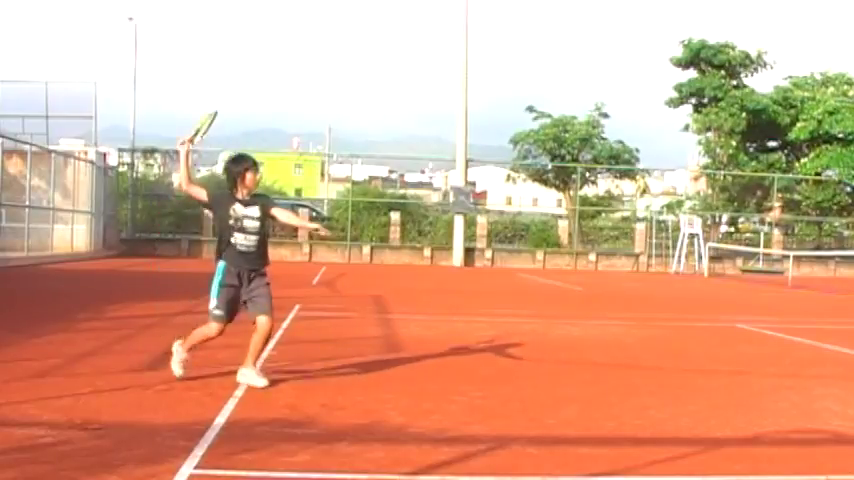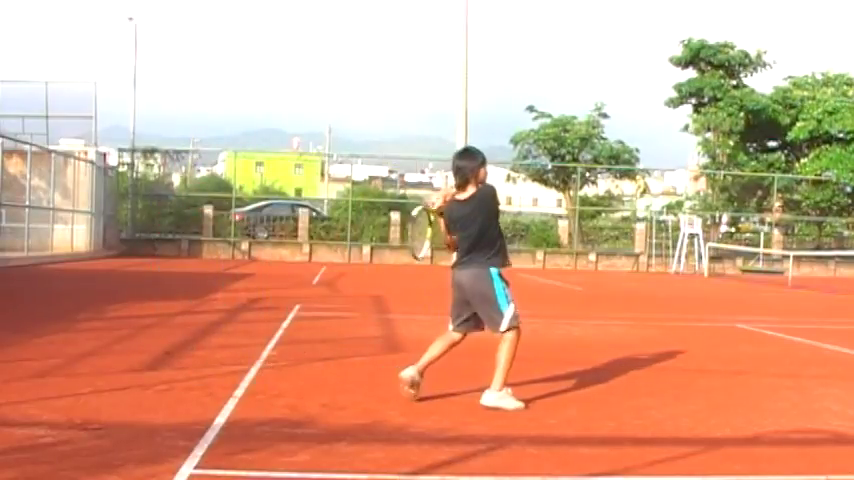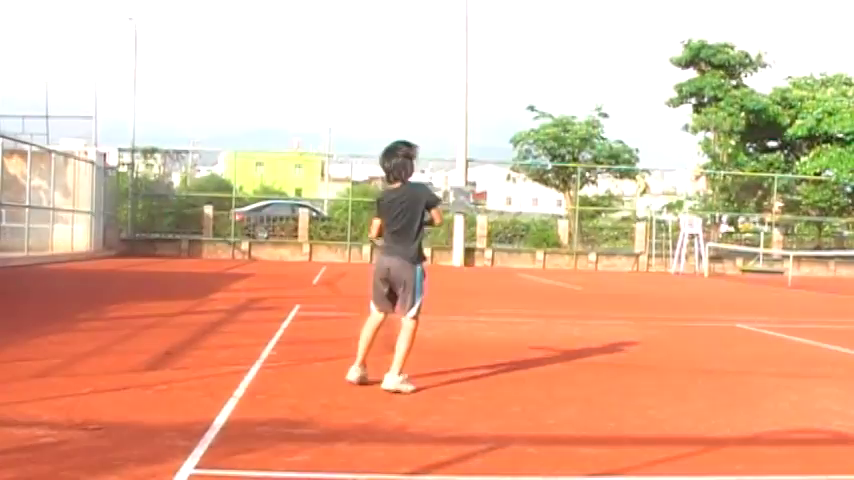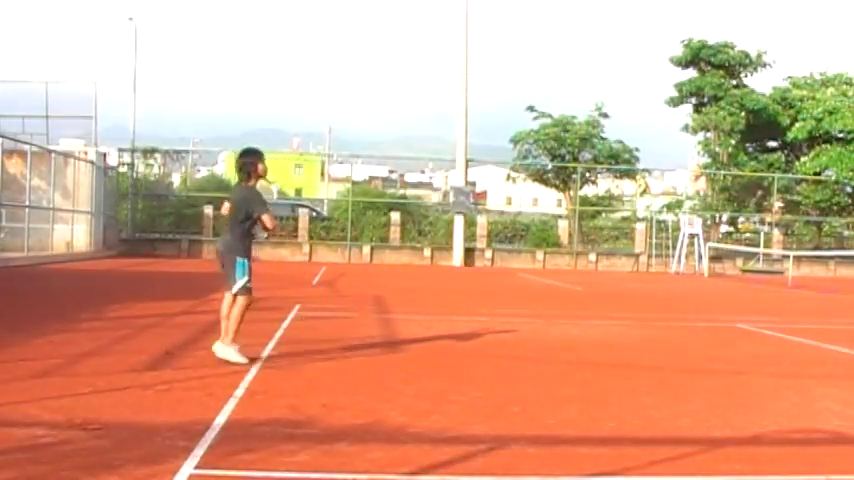
dt=1s
person 1, frame 1
left shoulder: (262, 201)
right shoulder: (222, 199)
left elbow: (283, 215)
right elbow: (186, 186)
left wrist: (311, 225)
right wrist: (184, 155)
left hip: (256, 274)
right hip: (228, 272)
left knee: (265, 324)
right knee: (216, 328)
left ankle: (248, 368)
right ankle: (183, 347)
person 1, frame 2
left shoulder: (450, 209)
right shoulder: (488, 193)
left wrist: (440, 215)
right wrist: (448, 196)
left hip: (461, 274)
right hip: (486, 274)
left knee: (455, 334)
right knee: (511, 332)
left ankle: (415, 371)
right ankle: (496, 391)
person 1, frame 3
left shoulder: (383, 196)
right shoulder: (420, 191)
left elbow: (374, 233)
right elbow: (438, 220)
left hip: (384, 261)
right hip: (408, 263)
left knee: (376, 315)
right knee: (409, 320)
left ankle: (358, 367)
right ankle: (394, 376)
person 1, frame 4
left shoulder: (238, 188)
right shoulder: (253, 195)
left elbow: (225, 210)
right elbow: (270, 224)
right wrist: (266, 220)
left hip: (226, 246)
right hip: (238, 252)
left knee: (230, 294)
right knee: (243, 298)
left ankle: (223, 341)
right ankle: (228, 345)
